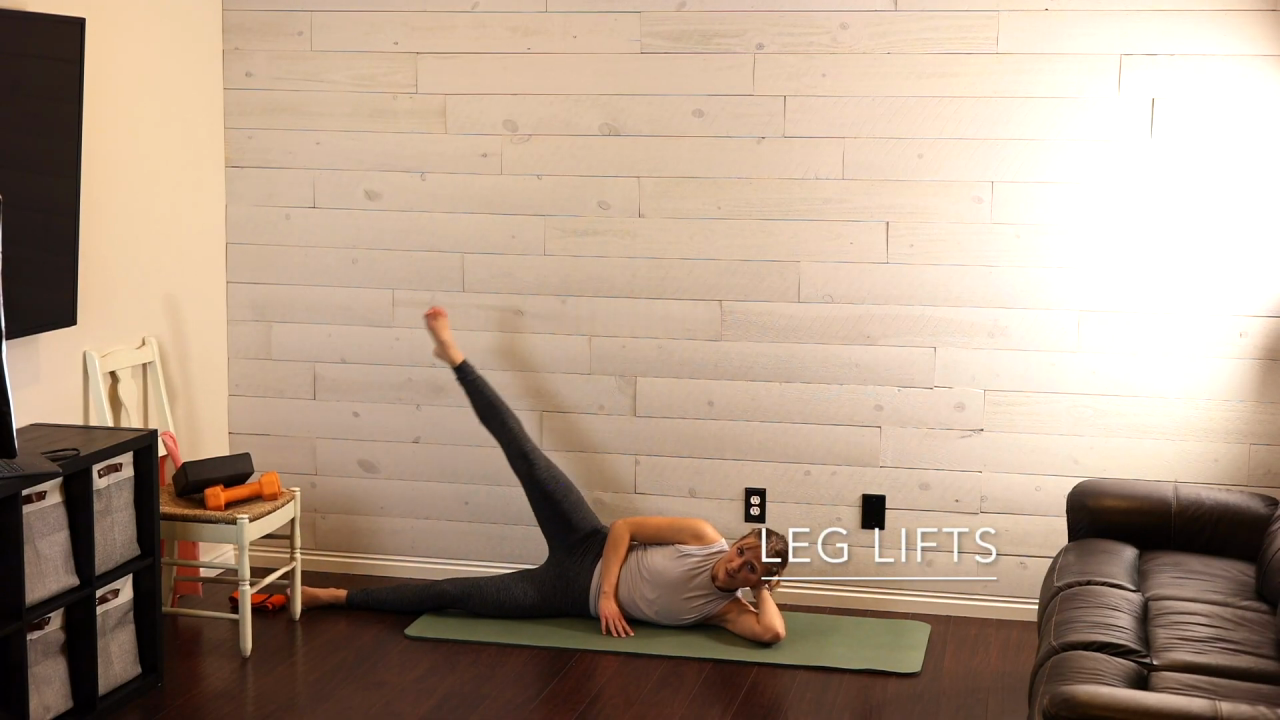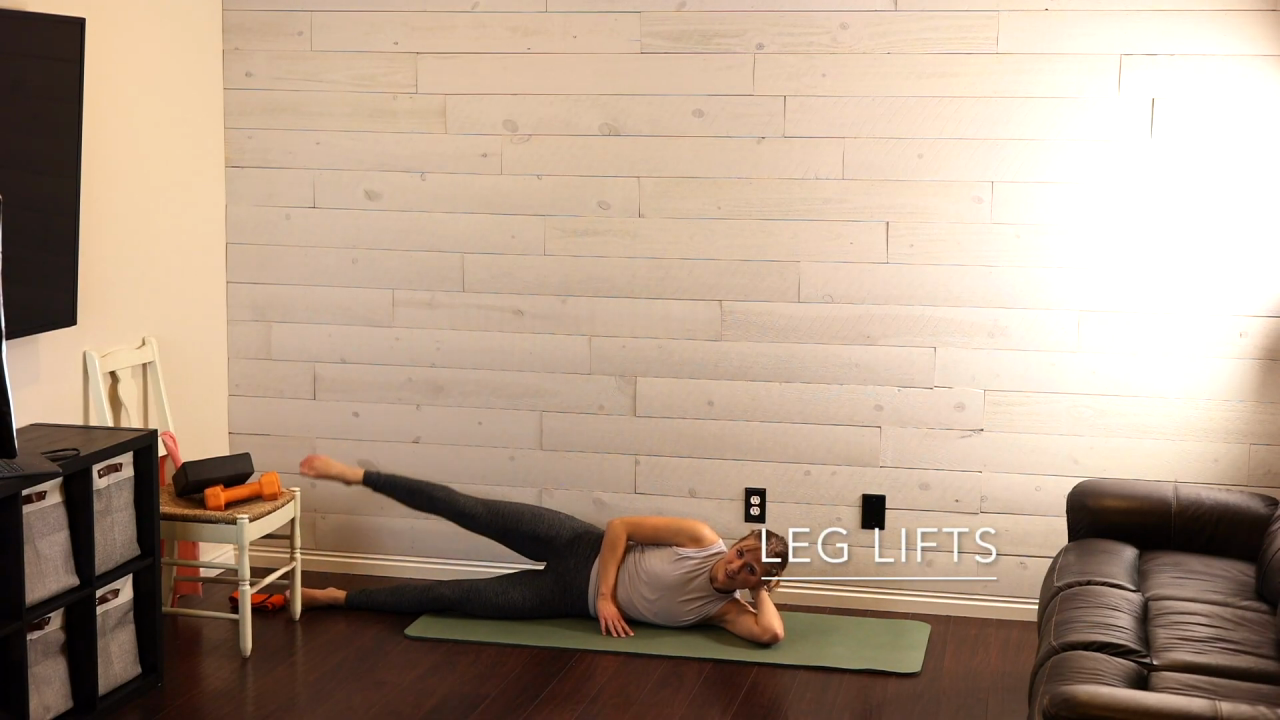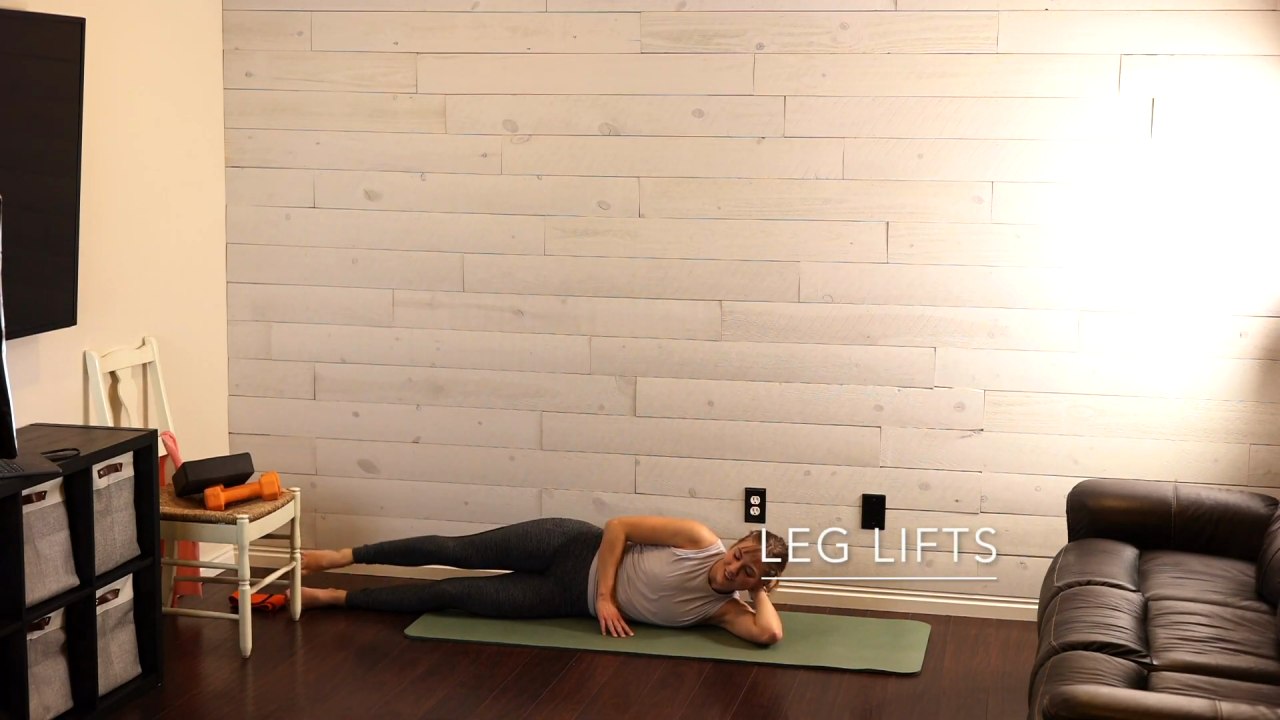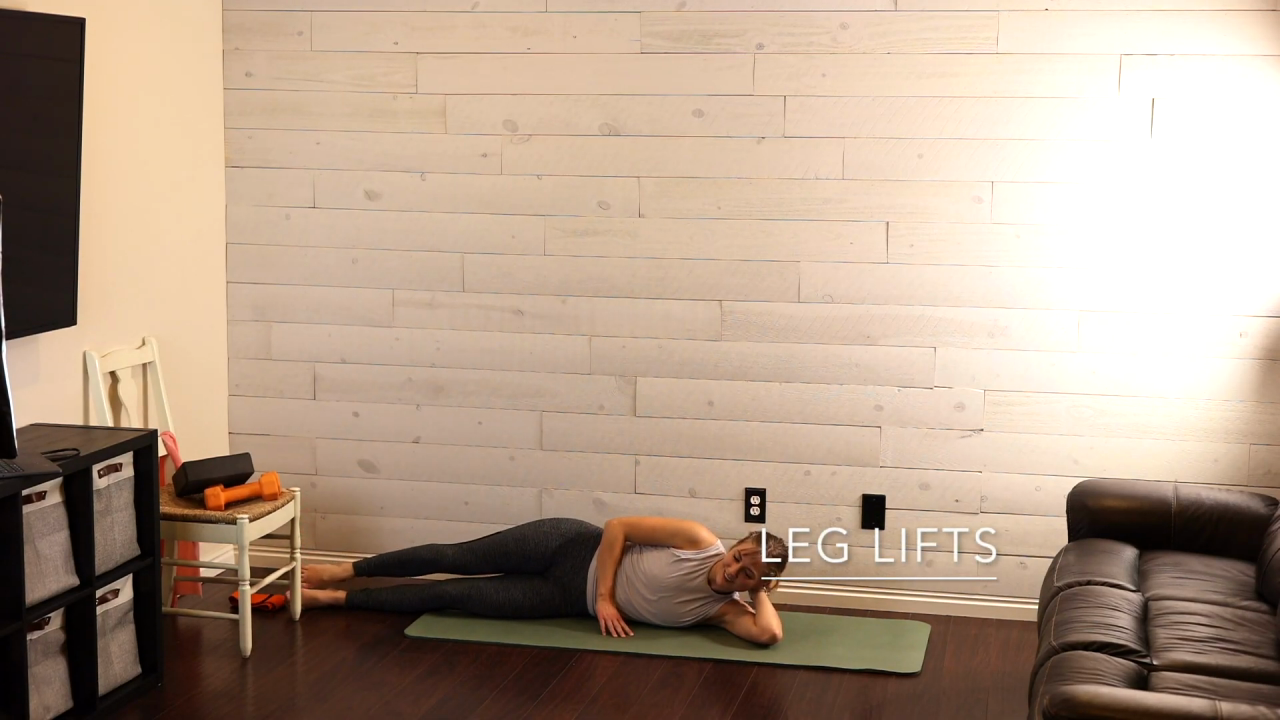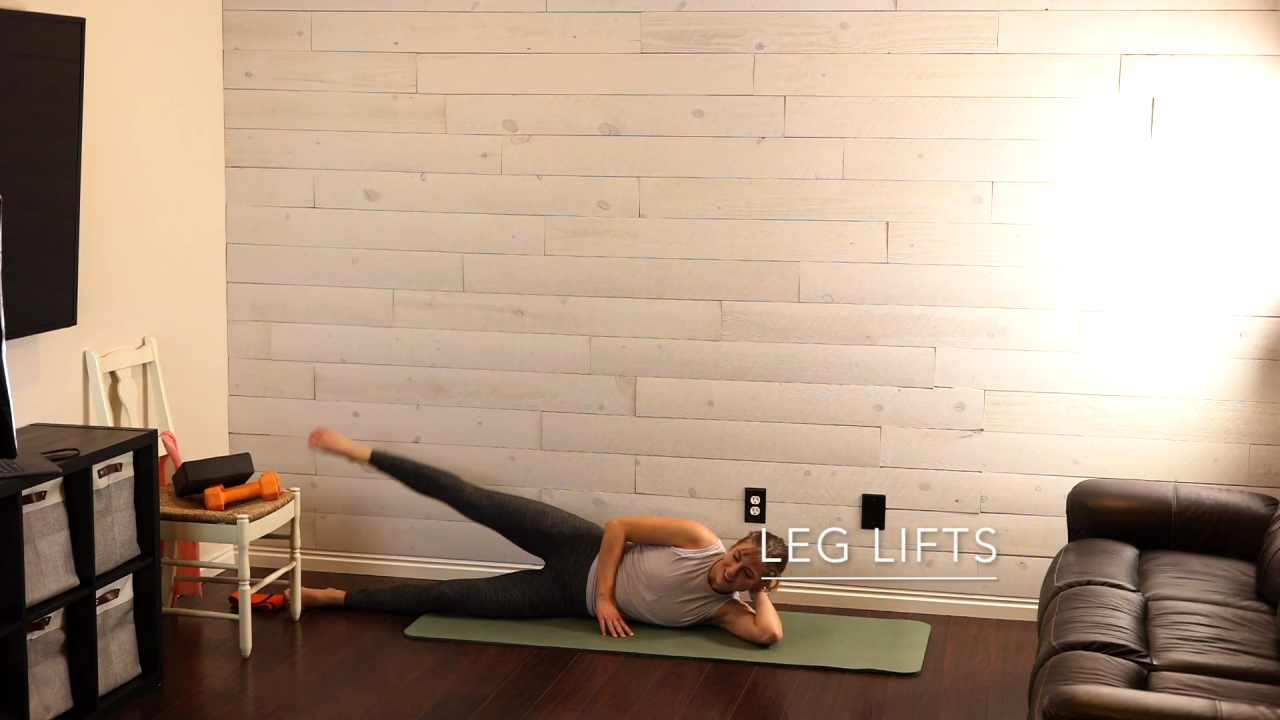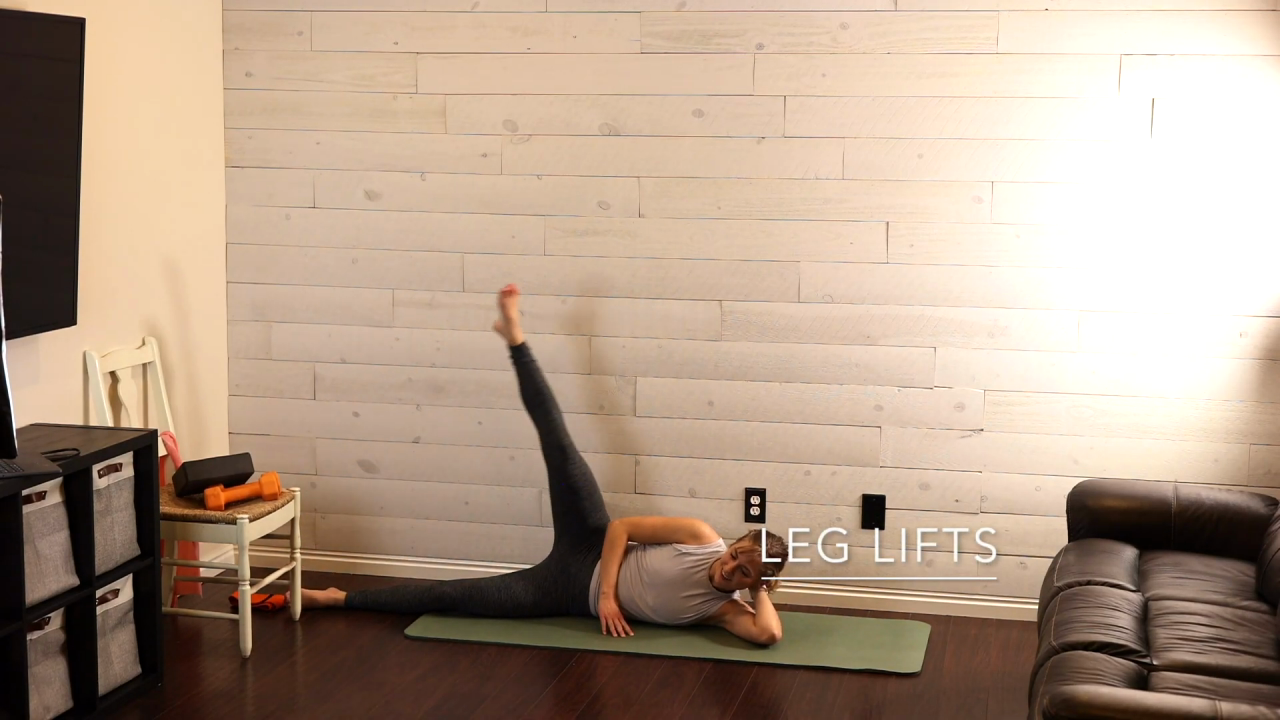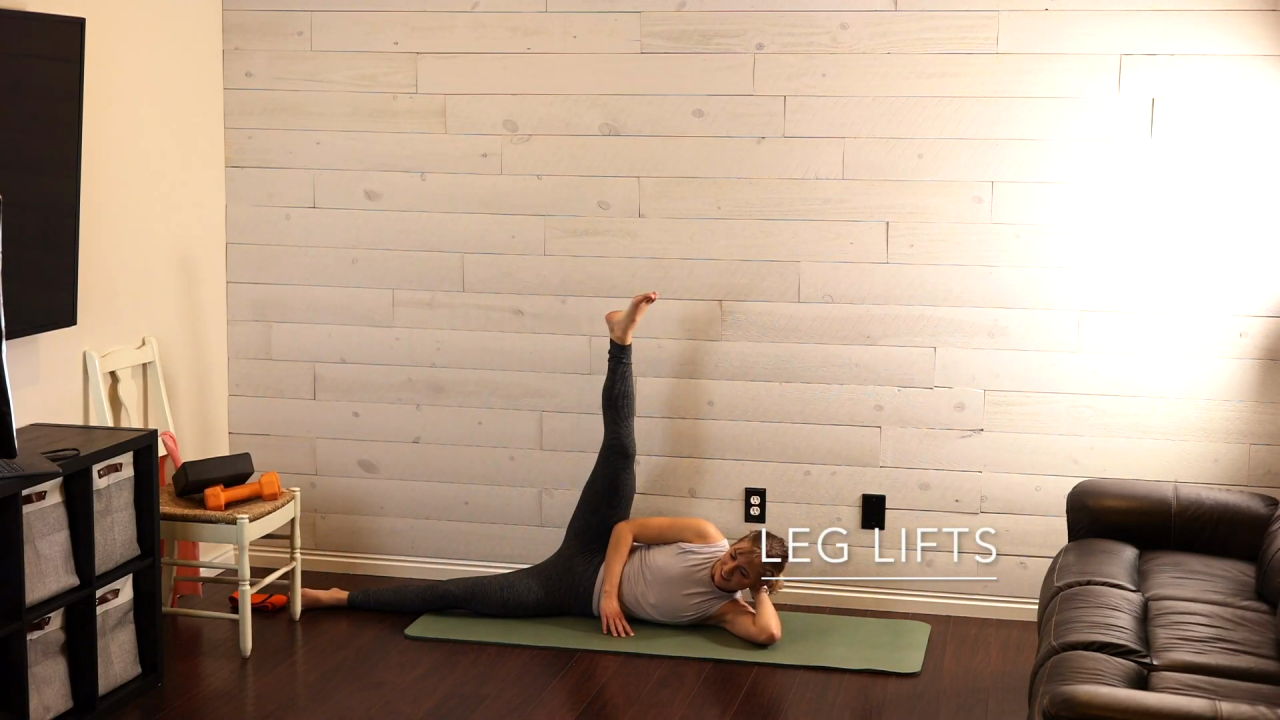
dt=0.3s
person 1, frame 1
left shoulder: (727, 609)
right shoulder: (704, 537)
left elbow: (772, 631)
right elbow: (623, 527)
left wrist: (763, 589)
right wrist: (608, 592)
left hip: (574, 598)
right hip: (588, 552)
left knee: (454, 594)
right knee: (519, 447)
left ankle: (336, 596)
right ankle: (456, 358)
person 1, frame 2
left shoulder: (722, 608)
right shoulder: (701, 539)
left elbow: (771, 631)
right elbow: (619, 526)
left wrist: (760, 580)
right wrist: (607, 590)
left hip: (574, 601)
right hip: (579, 549)
left knee: (450, 597)
right knee: (467, 510)
left ankle: (336, 596)
right ankle: (355, 475)
person 1, frame 3
left shoulder: (724, 609)
right shoulder: (700, 539)
left elbow: (770, 632)
right elbow: (618, 525)
left wrist: (760, 589)
right wrist: (606, 593)
left hip: (573, 598)
right hip: (575, 549)
left knee: (451, 594)
right knee: (456, 551)
left ankle: (336, 597)
right ankle: (344, 556)
person 1, frame 4
left shoulder: (722, 609)
right shoulder: (699, 540)
left elbow: (769, 633)
right elbow: (617, 526)
left wrist: (760, 589)
right wrist: (606, 592)
left hip: (573, 599)
right hip: (575, 549)
left knee: (451, 594)
right knee: (456, 558)
left ankle: (335, 597)
right ankle: (346, 570)
person 1, frame 5
left shoulder: (723, 607)
right shoulder: (701, 539)
left elbow: (770, 634)
right elbow: (618, 526)
left wrist: (759, 587)
right wrist: (604, 593)
left hip: (574, 598)
right hip: (578, 547)
left knee: (445, 597)
right knee: (470, 500)
left ankle: (337, 597)
right ankle: (362, 454)
person 1, frame 6
left shoulder: (723, 608)
right shoulder: (702, 537)
left elbow: (768, 634)
right elbow: (620, 527)
left wrist: (760, 589)
right wrist: (608, 593)
left hip: (577, 598)
right hip: (589, 554)
left knee: (452, 596)
right knee: (558, 442)
left ankle: (338, 600)
right ankle: (514, 336)
person 1, frame 7
left shoulder: (725, 608)
right shoulder: (706, 536)
left elbow: (767, 633)
right elbow: (627, 528)
left wrist: (761, 589)
right wrist: (611, 591)
left hip: (580, 597)
right hip: (591, 555)
left knee: (458, 594)
right knee: (620, 447)
left ankle: (341, 599)
